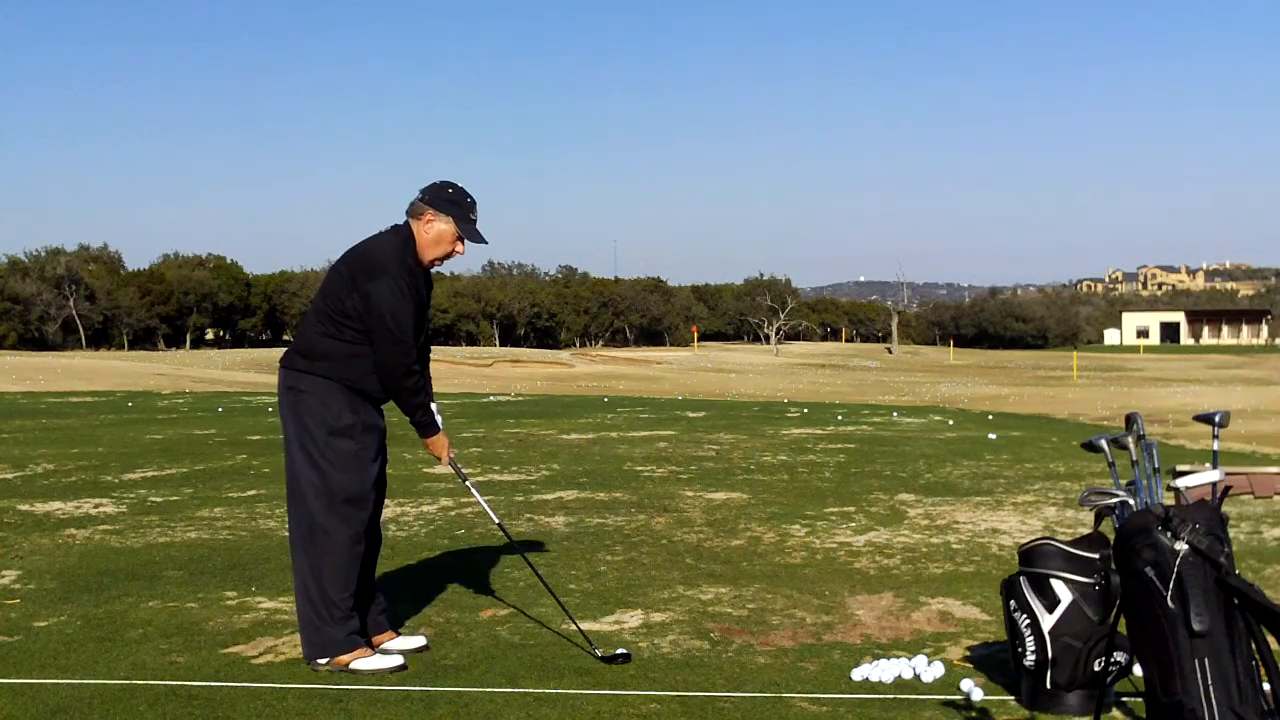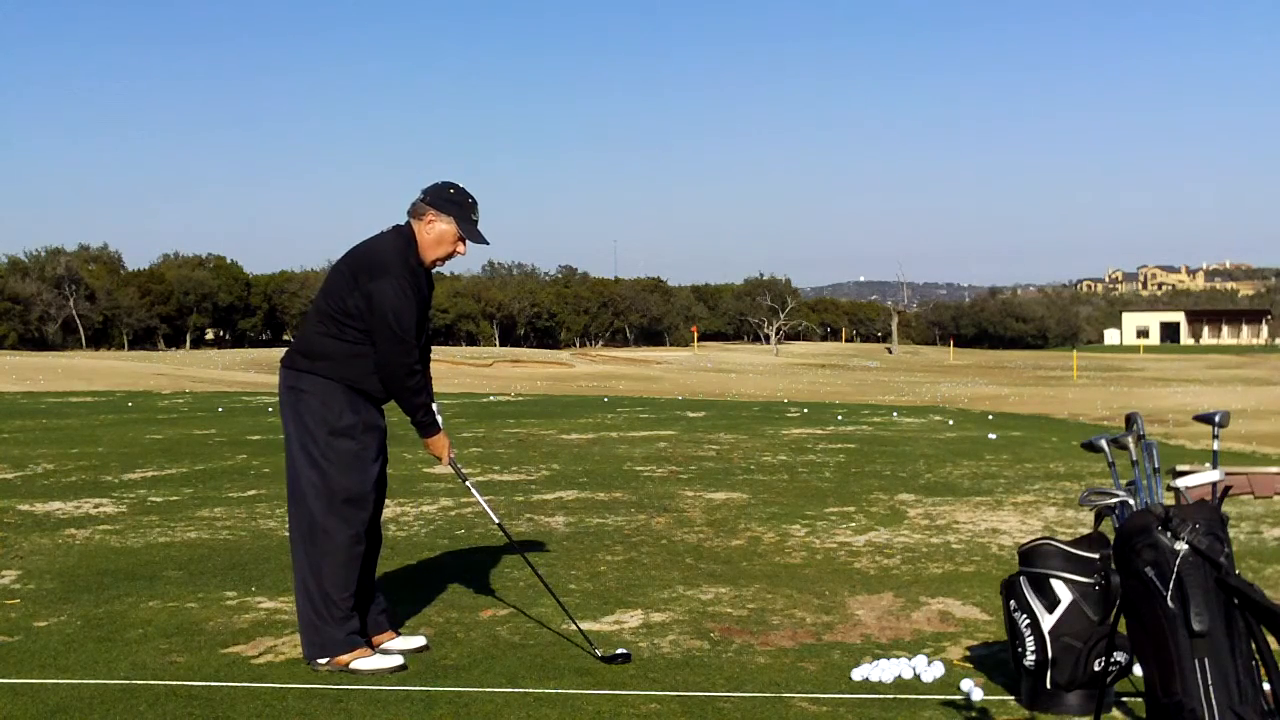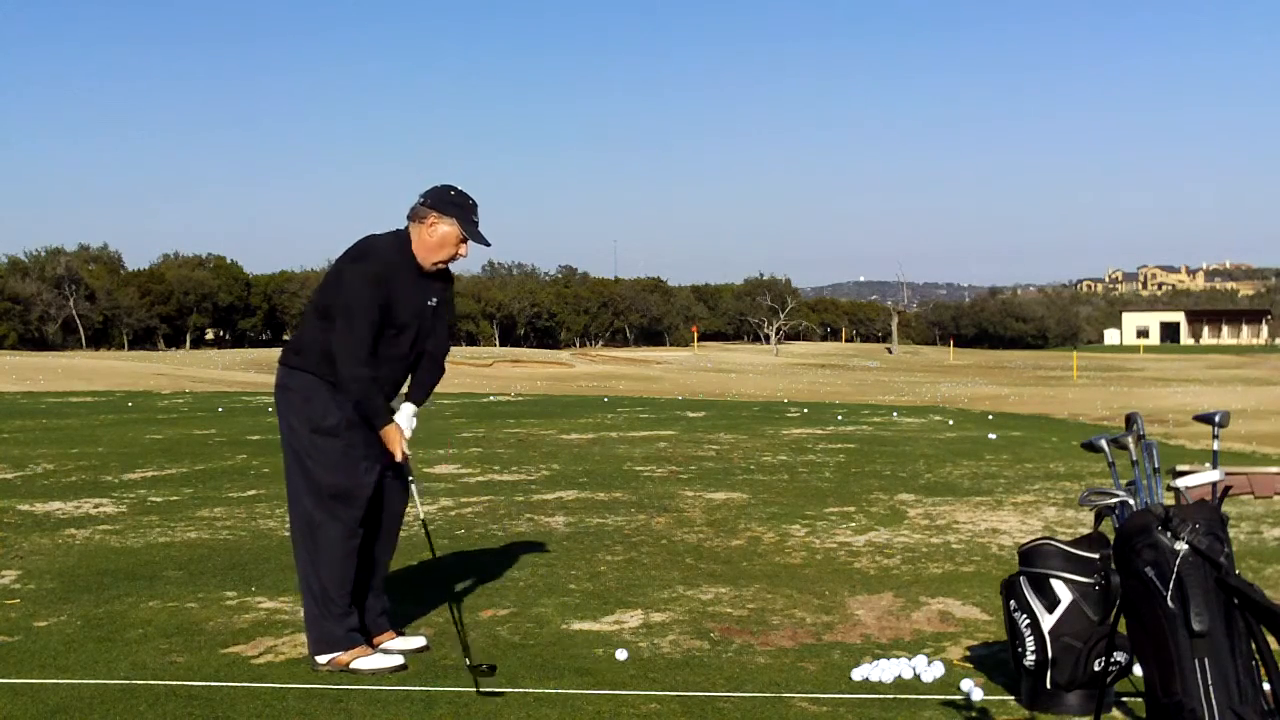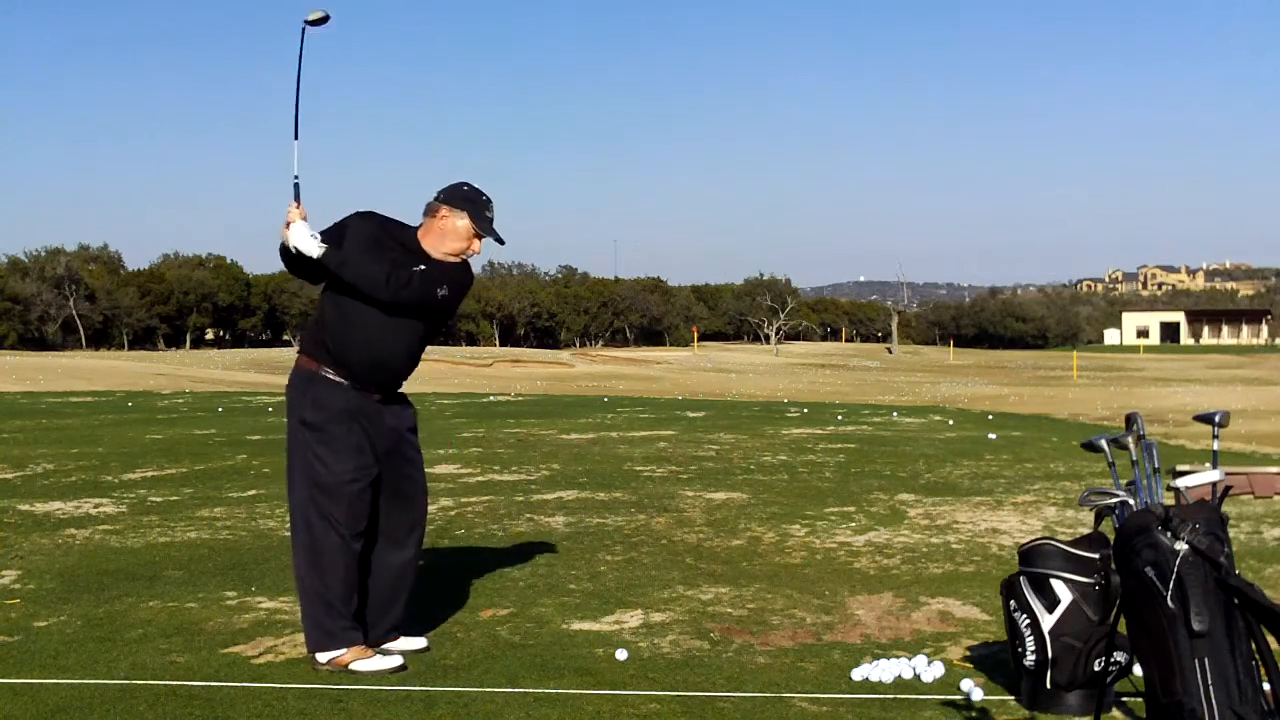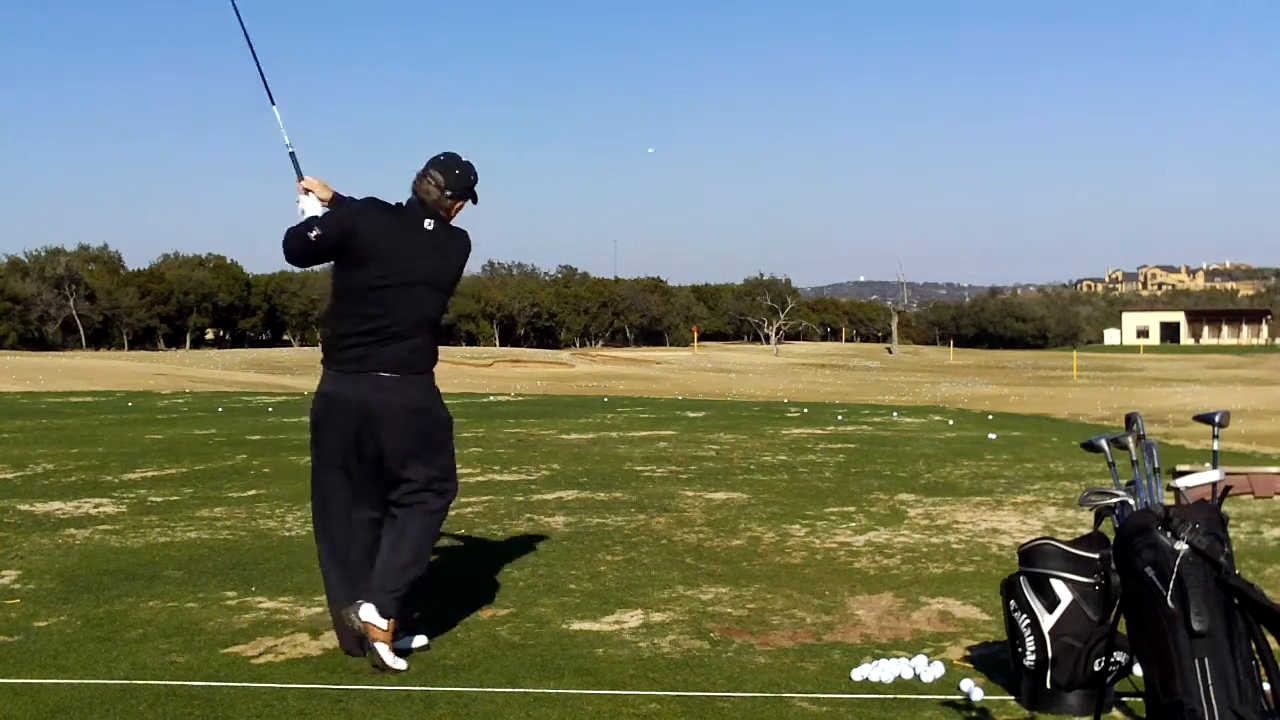
dt=0.5s
person 1, frame 1
left shoulder: (412, 269)
right shoulder: (384, 264)
left elbow: (413, 352)
right elbow: (395, 359)
left wrist: (430, 412)
right wrist: (427, 428)
left hip: (353, 397)
right hip: (322, 393)
left knee: (361, 511)
right knee: (334, 512)
left ankle: (370, 626)
right ankle: (333, 643)
person 1, frame 2
left shoulder: (412, 268)
right shoulder: (387, 265)
left elbow: (414, 352)
right elbow: (397, 359)
left wrist: (430, 414)
right wrist: (429, 428)
left hip: (353, 398)
right hip: (324, 395)
left knee: (361, 512)
right knee: (334, 513)
left ankle: (370, 626)
right ankle: (333, 644)
person 1, frame 3
left shoulder: (438, 282)
right shoulder: (373, 259)
left elbow: (433, 352)
right elbow: (350, 348)
left wrist: (409, 408)
right wrist: (382, 420)
left hip: (365, 402)
right hip: (317, 393)
left knee: (379, 507)
right knee: (334, 510)
left ankle: (371, 626)
right ankle: (336, 642)
person 1, frame 4
left shoulder: (455, 276)
right shoulder: (367, 229)
left elbow: (391, 287)
right elbow: (302, 264)
left wrist: (317, 248)
right wrist: (297, 240)
left hip: (384, 400)
right hip: (326, 391)
left knee: (404, 513)
right knee: (335, 510)
left ankle: (377, 628)
right ankle: (336, 641)
person 1, frame 5
left shoulder: (366, 219)
right shoulder: (454, 246)
left elbow: (297, 250)
left wrist: (319, 205)
right wrist: (334, 202)
left hip: (339, 387)
right hip: (405, 393)
left knee: (344, 506)
right knee: (423, 493)
left ankle: (358, 622)
right ankle: (379, 607)
